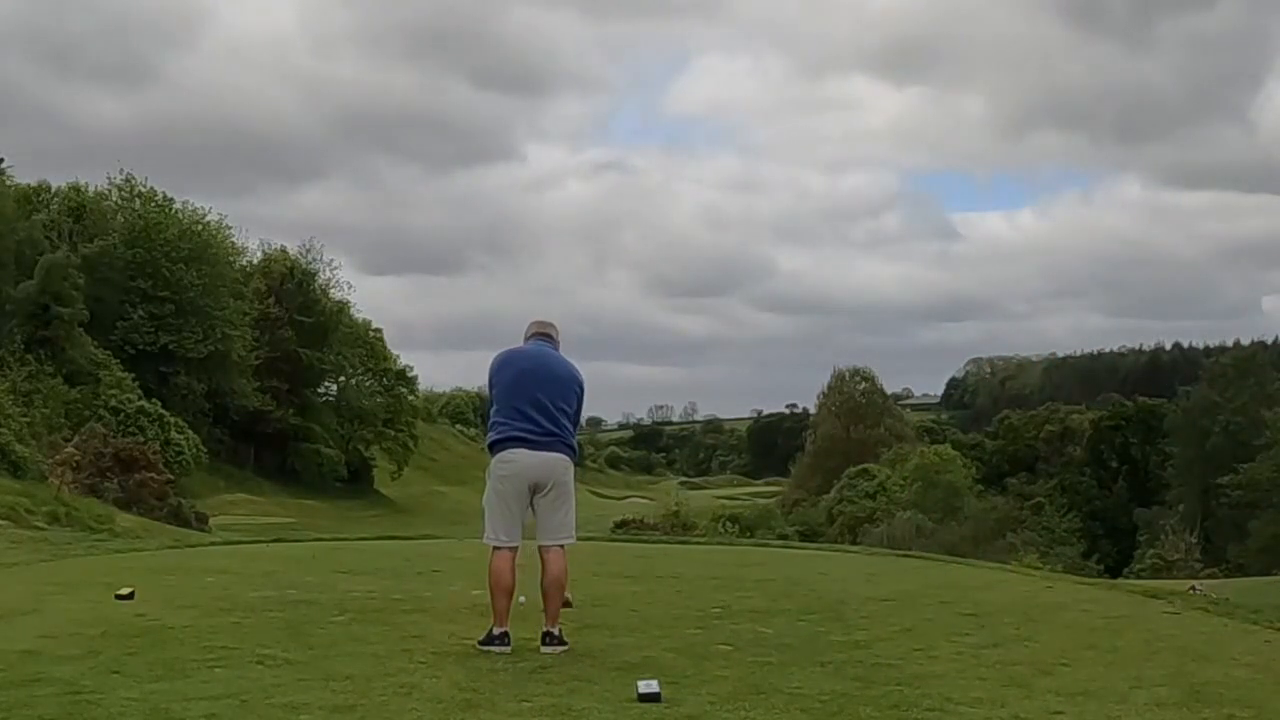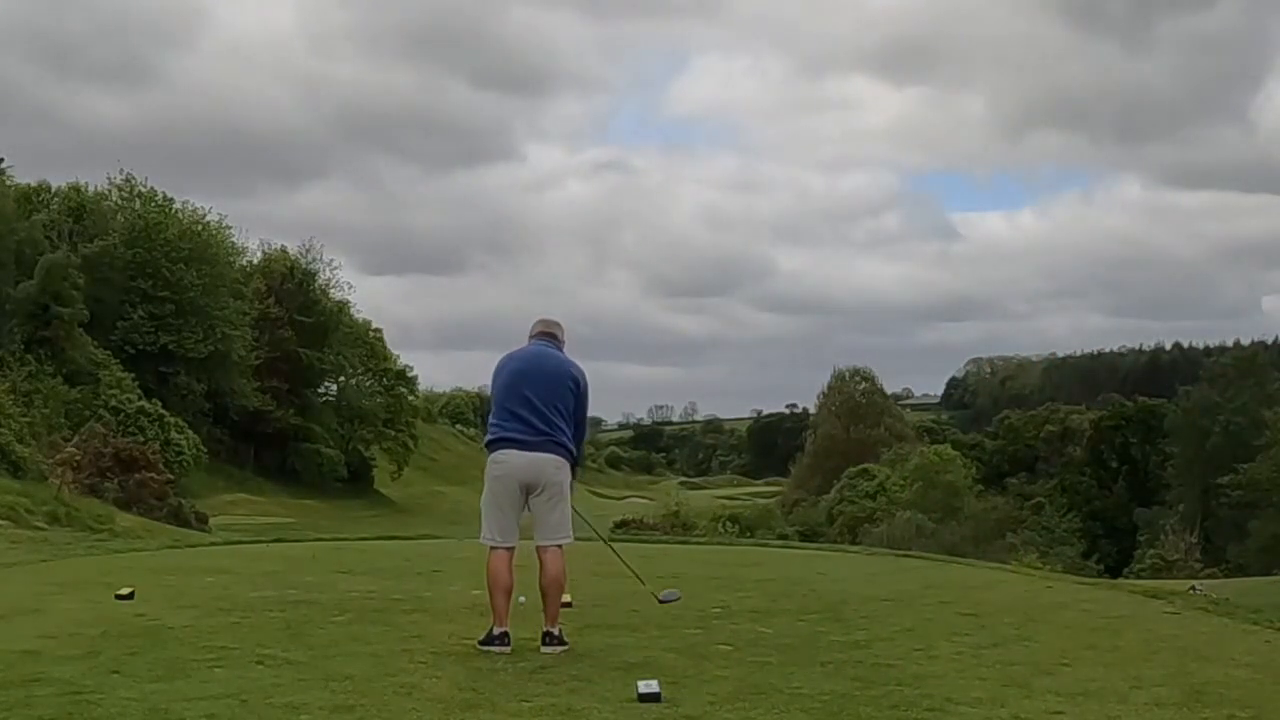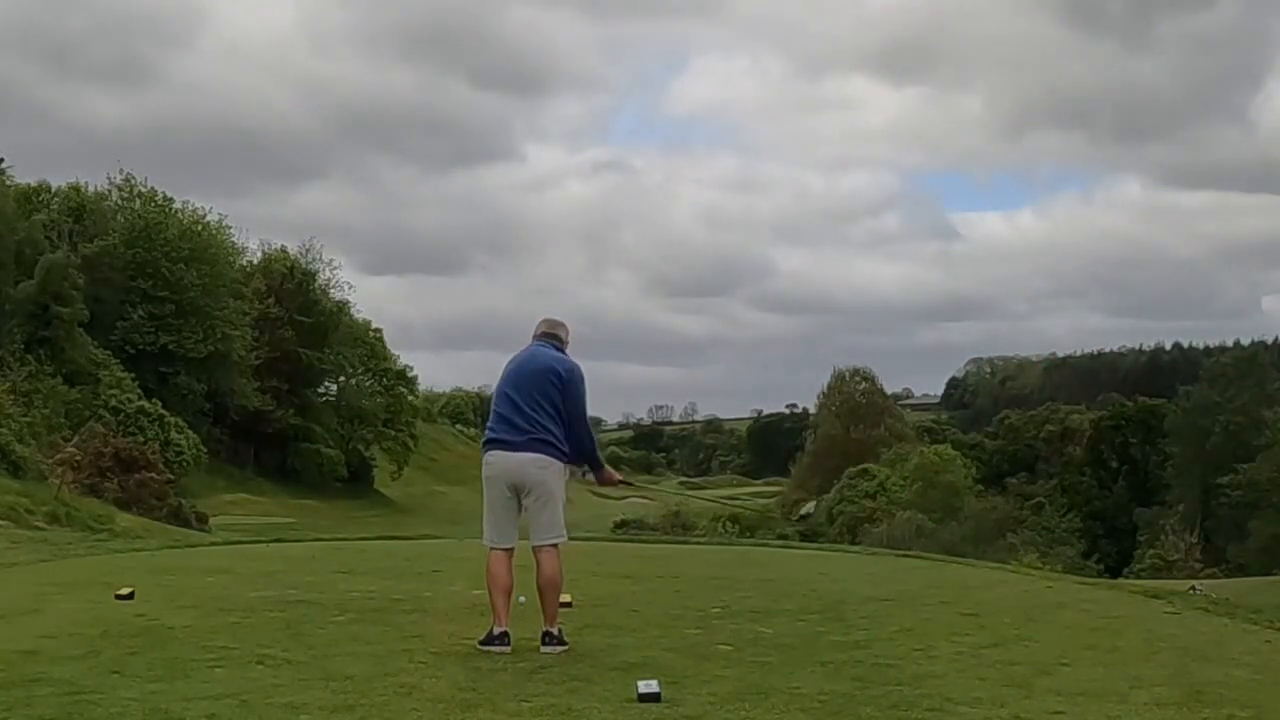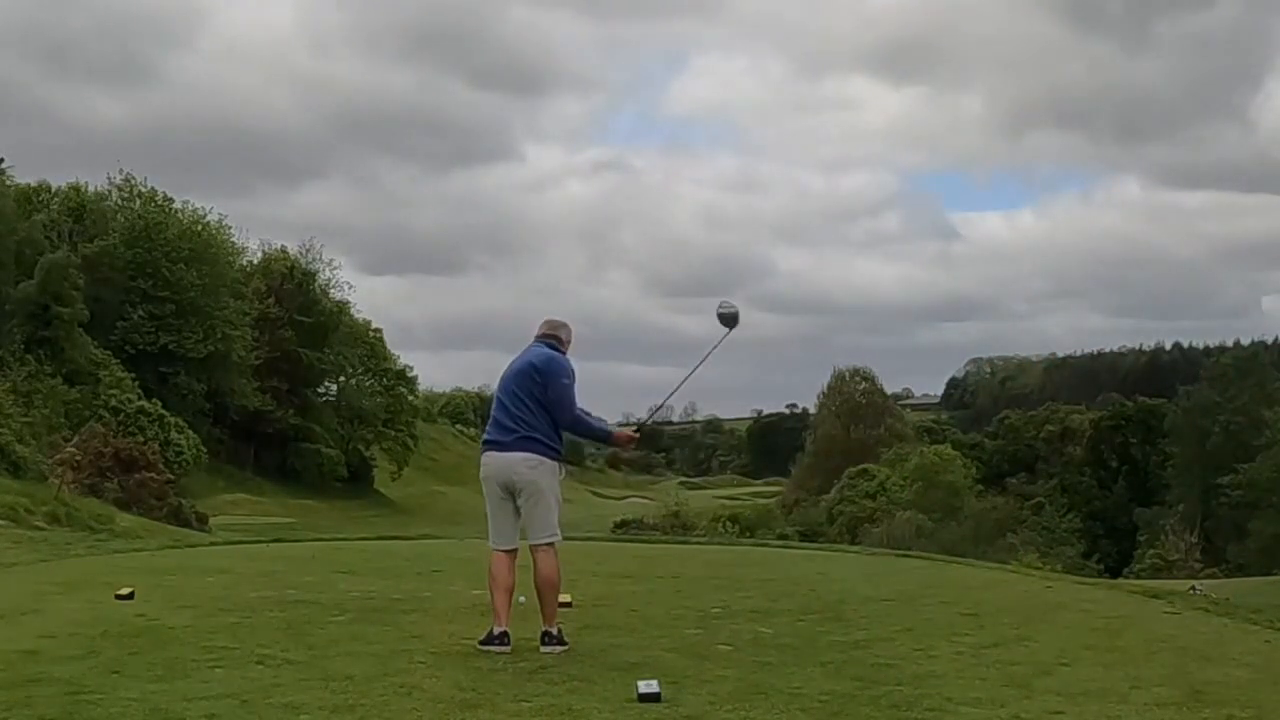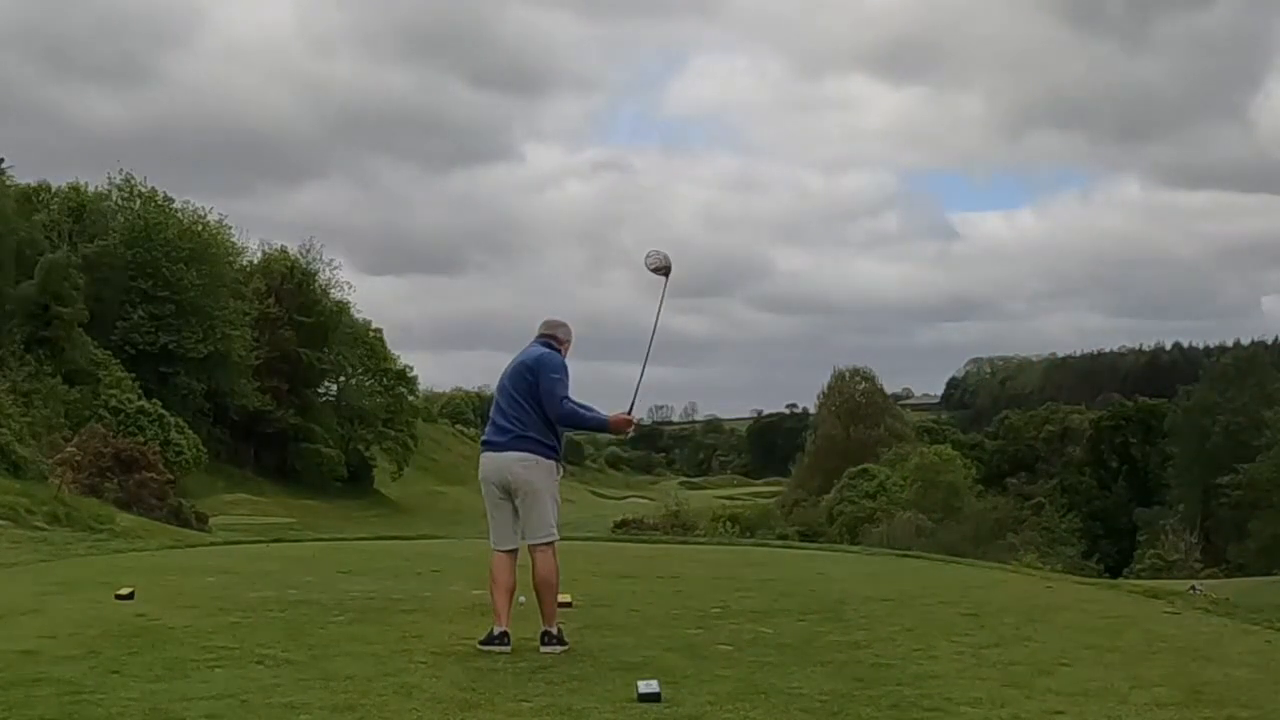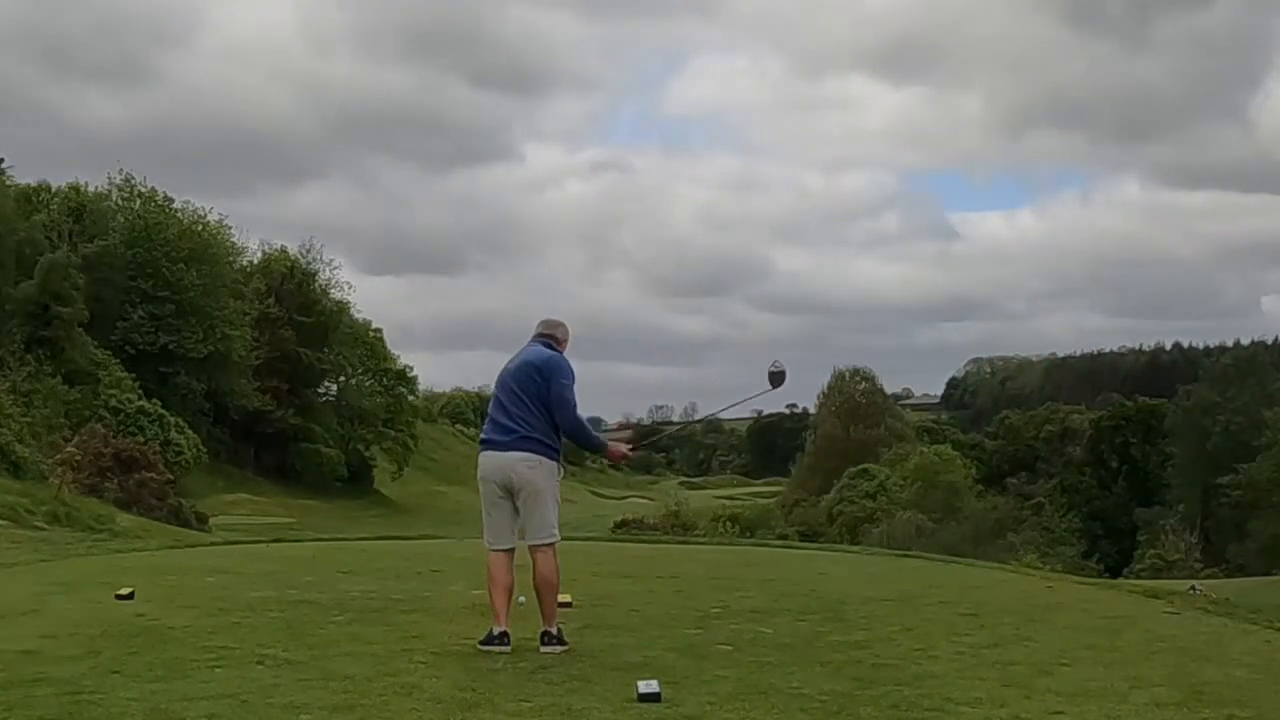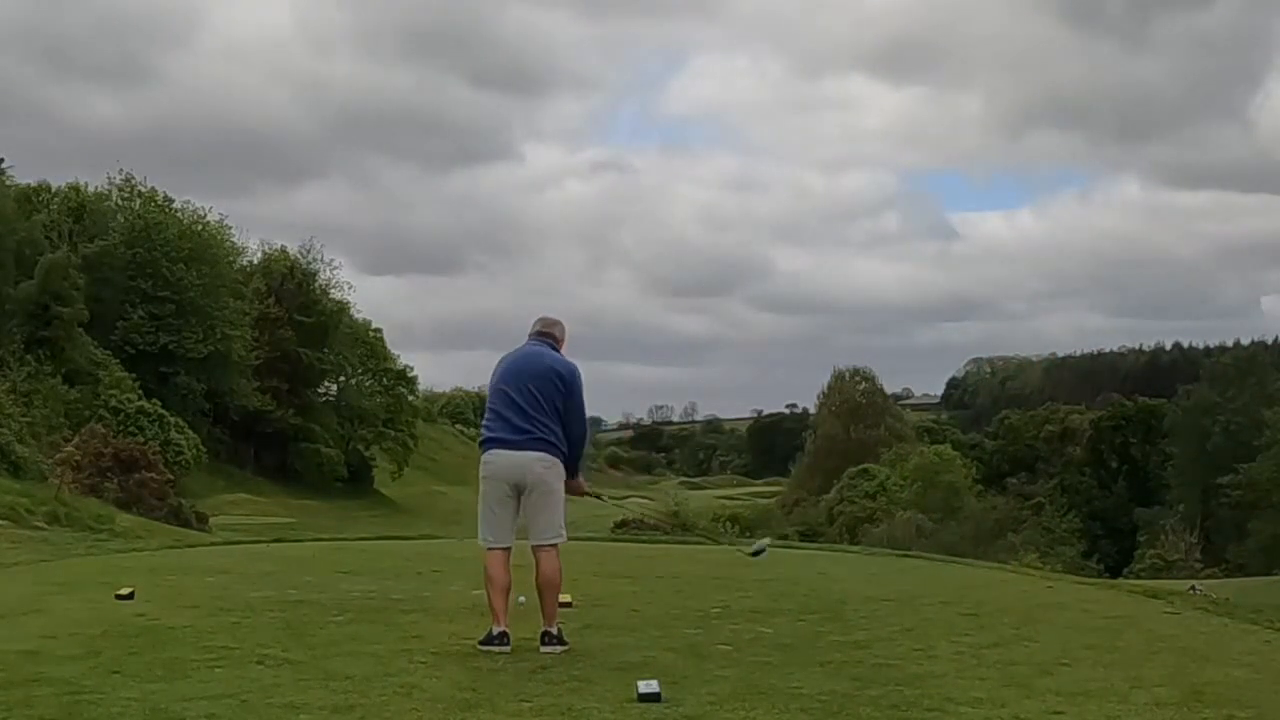
dt=0.2s
person 1, frame 1
left shoulder: (503, 360)
right shoulder: (571, 372)
left hip: (510, 457)
right hip: (556, 461)
left knee: (503, 546)
right knee: (553, 547)
left ankle: (500, 631)
right ankle: (551, 632)
person 1, frame 2
left shoulder: (506, 362)
right shoulder: (572, 371)
right elbow: (577, 429)
right wrist: (570, 472)
left hip: (505, 458)
right hip: (550, 461)
left knee: (500, 546)
right knee: (551, 547)
left ankle: (499, 630)
right ankle: (552, 632)
person 1, frame 3
left shoulder: (514, 363)
right shoulder: (566, 367)
right elbow: (577, 427)
left wrist: (582, 462)
right wrist: (598, 468)
left hip: (497, 458)
right hip: (540, 461)
left knee: (499, 547)
right knee: (547, 547)
left ankle: (499, 630)
right ankle: (551, 631)
person 1, frame 4
left shoulder: (520, 362)
right shoulder: (555, 362)
left elbow: (562, 410)
right elbow: (567, 417)
left wrist: (605, 431)
right wrist: (611, 436)
left hip: (494, 459)
right hip: (533, 461)
left knee: (502, 548)
right knee: (544, 547)
left ankle: (499, 630)
right ankle: (550, 631)
person 1, frame 5
left shoulder: (519, 362)
right shoulder: (549, 360)
left elbow: (565, 405)
right elbow: (559, 411)
left wrist: (606, 419)
right wrist: (606, 423)
left hip: (492, 460)
right hip: (531, 460)
left knee: (503, 548)
right knee: (542, 546)
left ankle: (500, 630)
right ankle: (550, 631)
person 1, frame 6
left shoulder: (513, 364)
right shoulder: (555, 363)
right elbow: (566, 419)
left wrist: (599, 443)
right wrist: (604, 447)
left hip: (491, 459)
right hip: (532, 461)
left knee: (500, 547)
right knee: (543, 546)
left ankle: (499, 630)
right ankle: (550, 631)
person 1, frame 7
left shoulder: (506, 363)
right shoulder: (566, 369)
right elbow: (576, 428)
right wrist: (572, 474)
left hip: (496, 457)
right hip: (542, 461)
left knee: (496, 546)
right knee: (546, 547)
left ankle: (499, 630)
right ankle: (550, 631)
